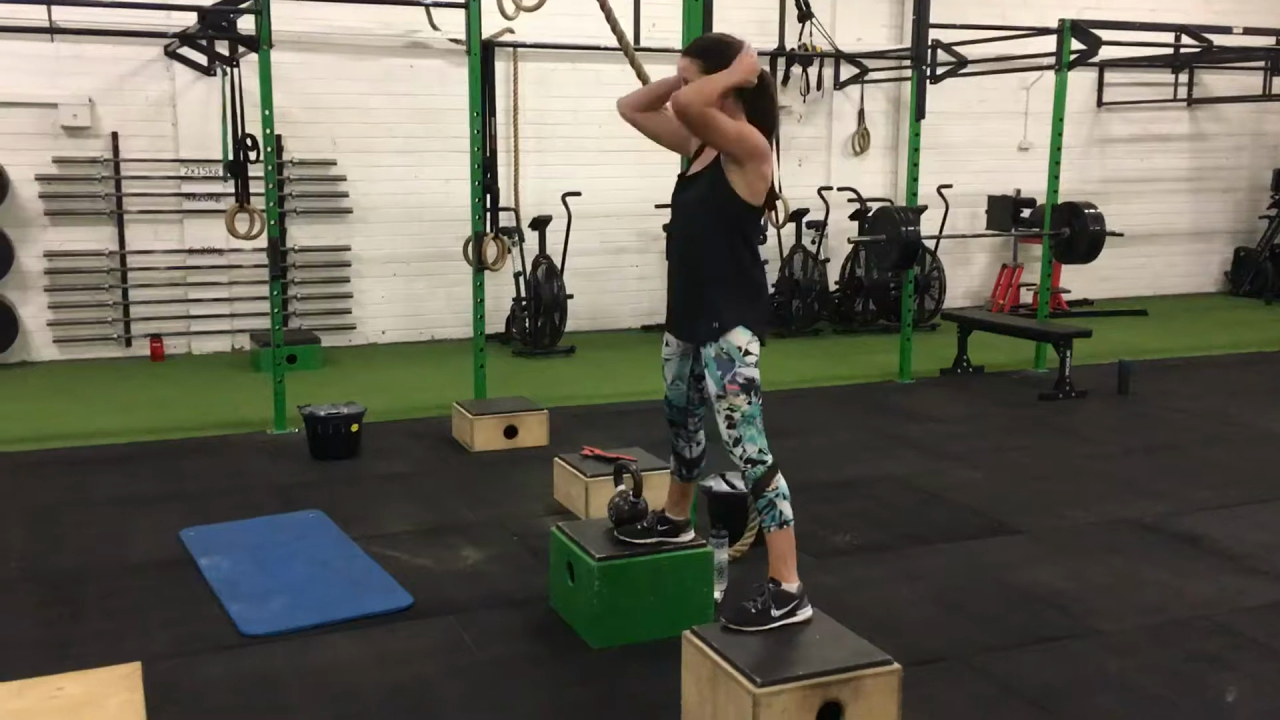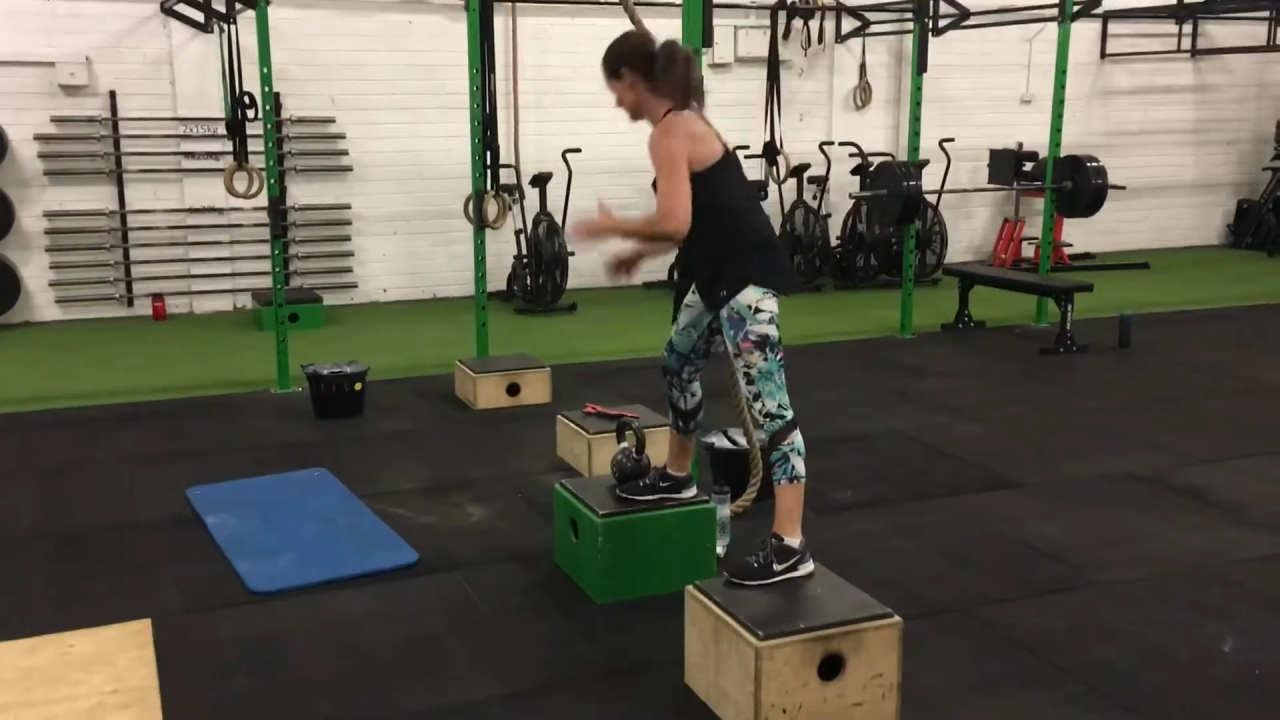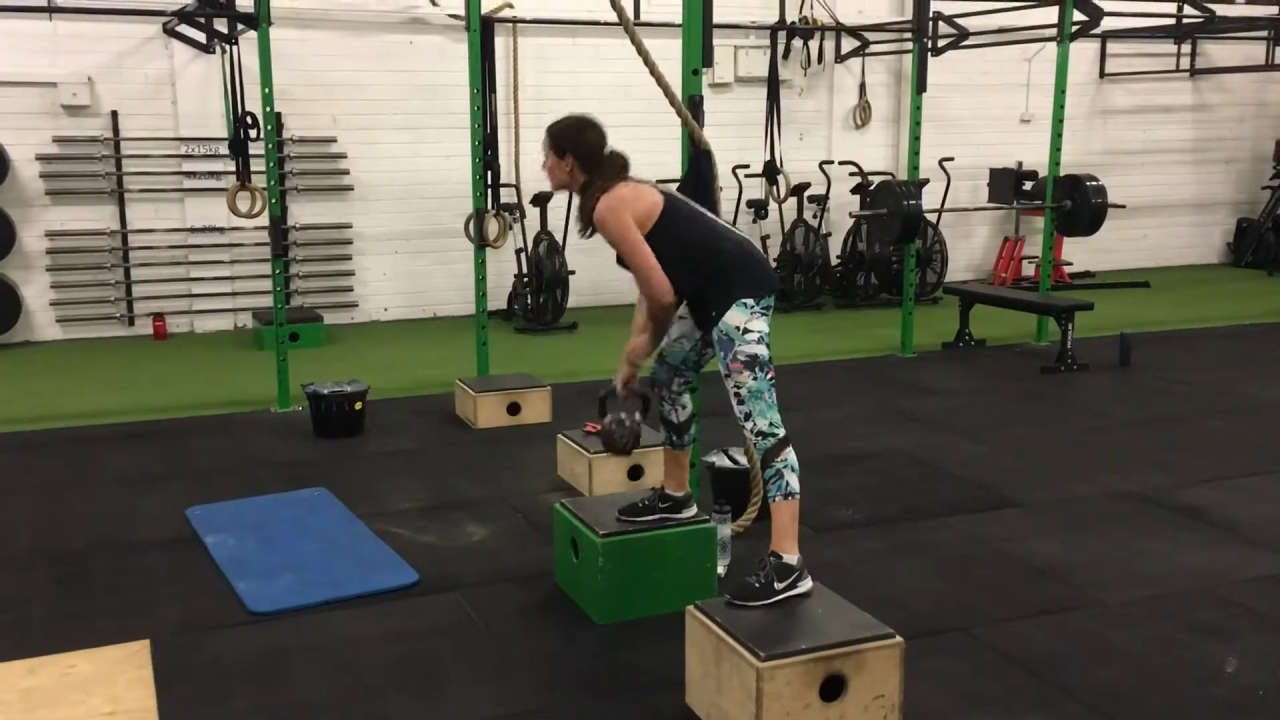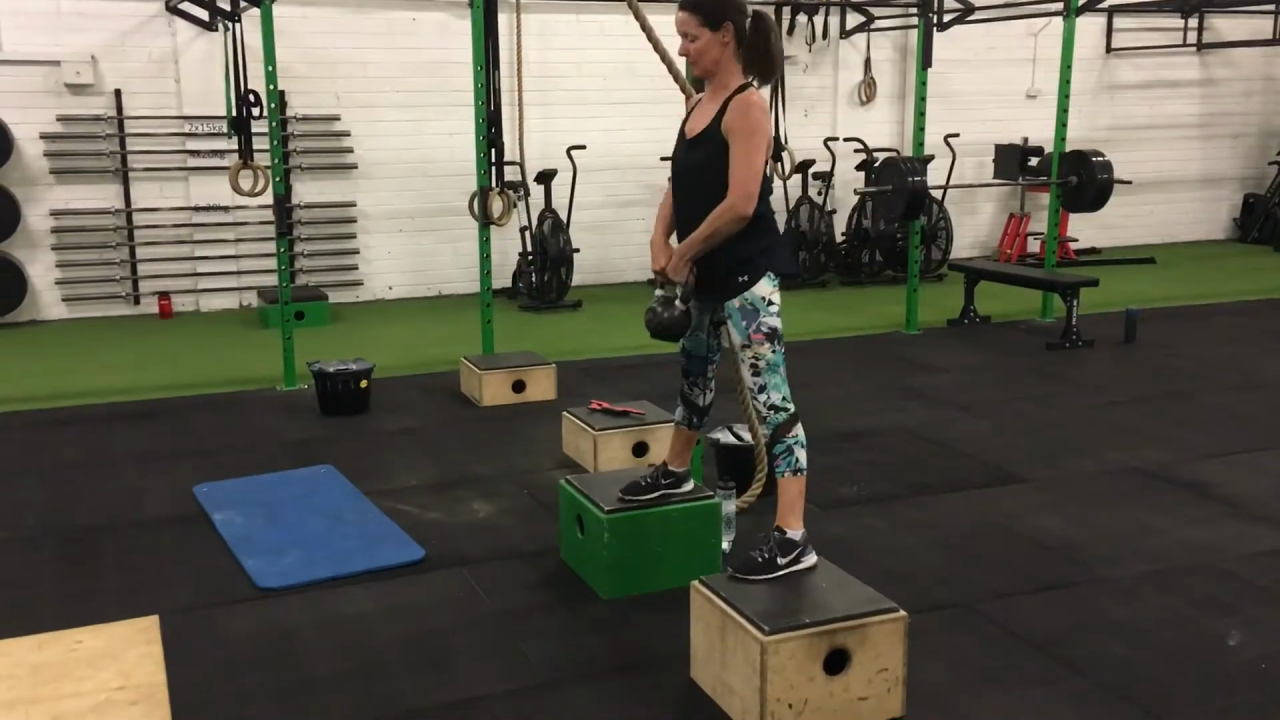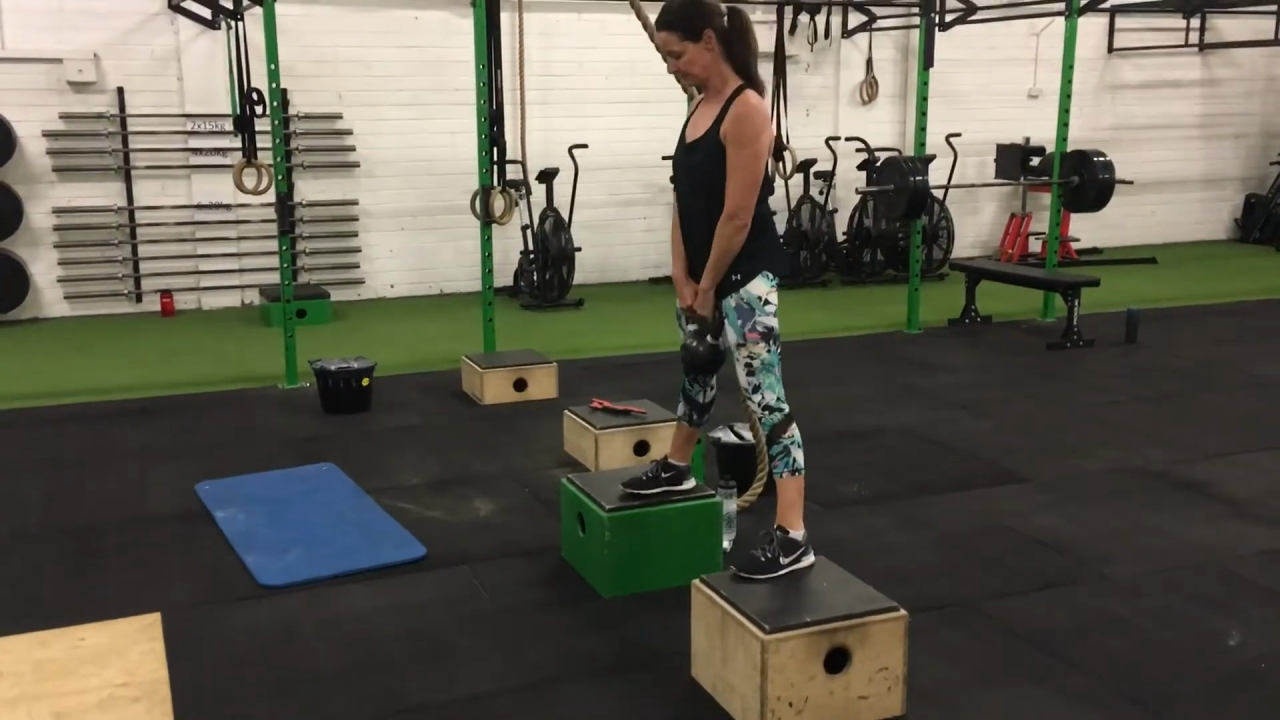
dt=1s
person 1, frame 1
left shoulder: (749, 148)
right shoulder: (700, 144)
left elbow: (693, 105)
right elbow: (630, 105)
left wrist: (741, 72)
right wrist: (691, 73)
left hip: (729, 323)
right hip: (686, 315)
left knee: (748, 450)
right knee: (682, 422)
left ankle: (788, 592)
right ankle: (674, 520)
person 1, frame 2
left shoulder: (671, 132)
right shoulder: (677, 123)
left elbow: (673, 226)
left wrist: (615, 228)
right wrist: (634, 243)
left hip: (748, 276)
right hip: (716, 274)
left knee: (768, 405)
right knee: (680, 365)
left ankle: (789, 547)
right ankle: (677, 475)
person 1, frame 3
left shoulder: (609, 207)
right shoulder: (621, 194)
left elbow: (660, 295)
right elbow: (661, 290)
left wrist: (638, 356)
right wrist: (635, 363)
left hip: (740, 291)
right hip: (711, 290)
left knee: (759, 420)
right knee: (667, 377)
left ankle: (787, 565)
right ankle: (675, 494)
person 1, frame 4
left shoulder: (747, 104)
right shoulder: (698, 103)
left elbow: (741, 204)
right elbow: (680, 185)
left wrist: (684, 252)
right wrist: (660, 242)
left hip: (747, 271)
right hip: (704, 268)
left knee: (768, 396)
right knee: (694, 369)
left ankle: (791, 537)
right ankle: (676, 471)
person 1, frame 5
left shoulder: (747, 111)
right shoulder: (699, 105)
left elbow: (737, 217)
right elbow: (684, 199)
left wrist: (708, 287)
right wrist: (682, 278)
left hip: (745, 272)
right hip: (702, 269)
left knee: (763, 395)
right knee: (695, 368)
left ankle: (792, 537)
right ankle: (676, 467)
